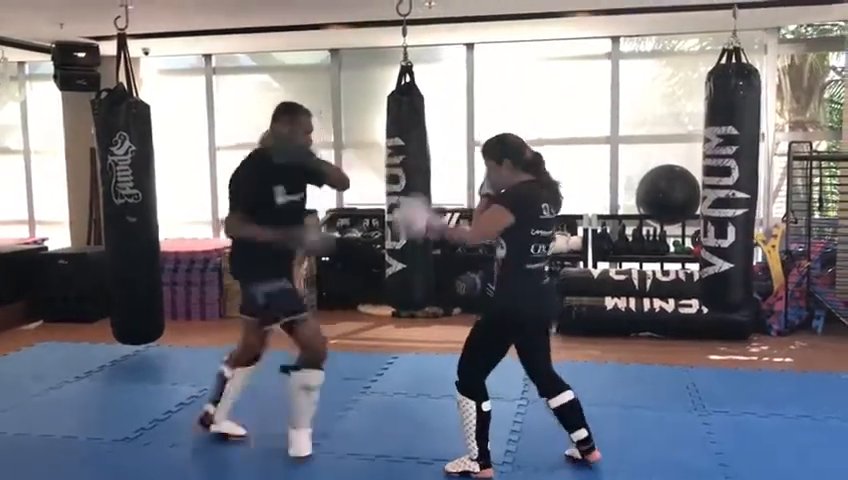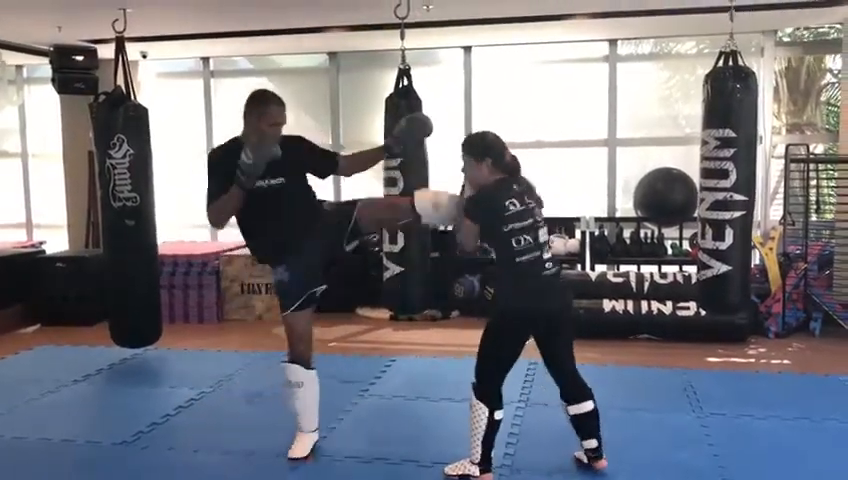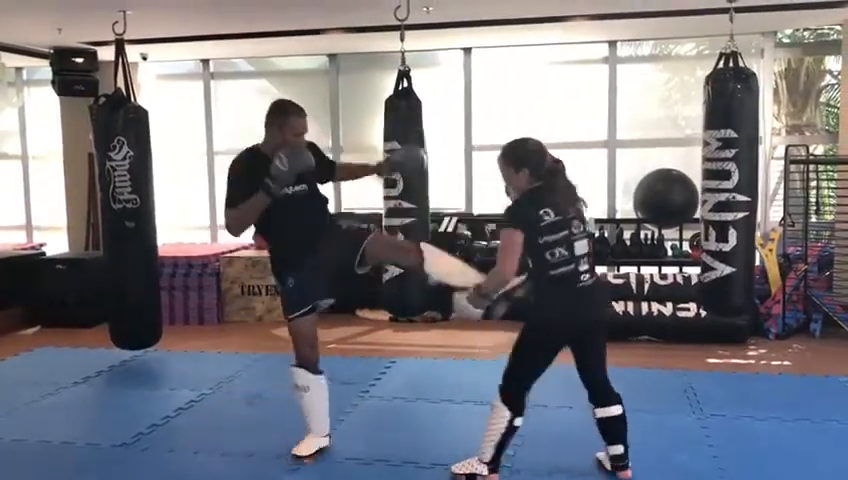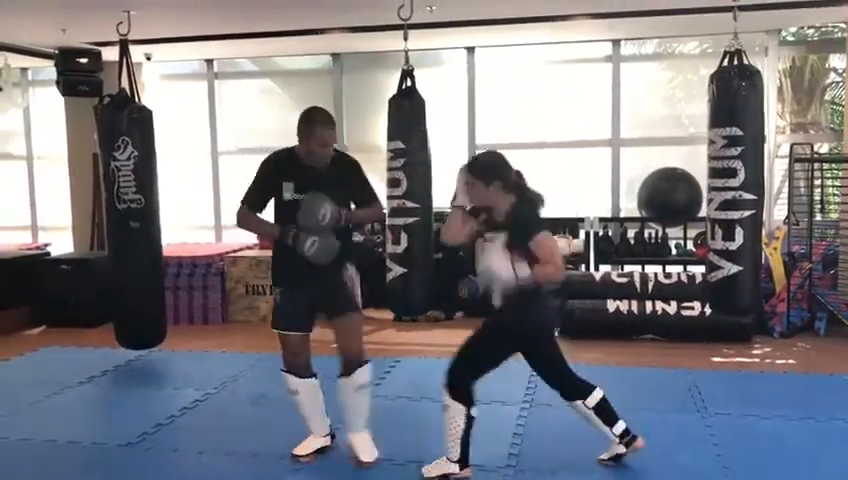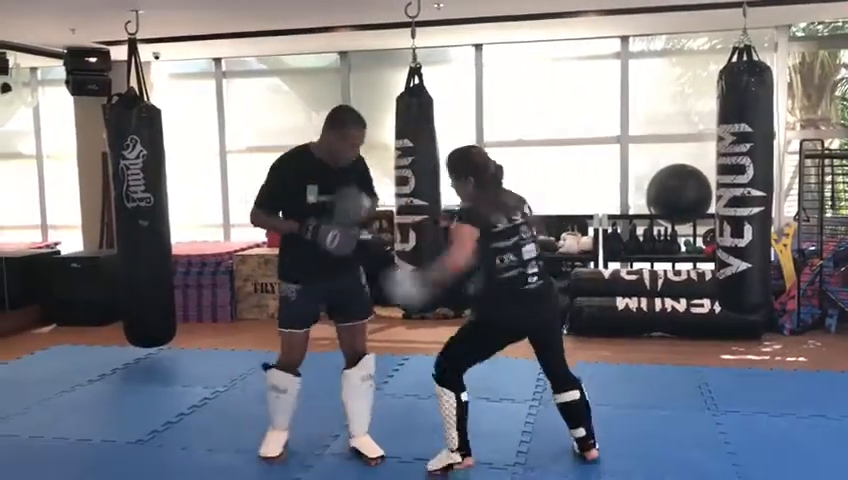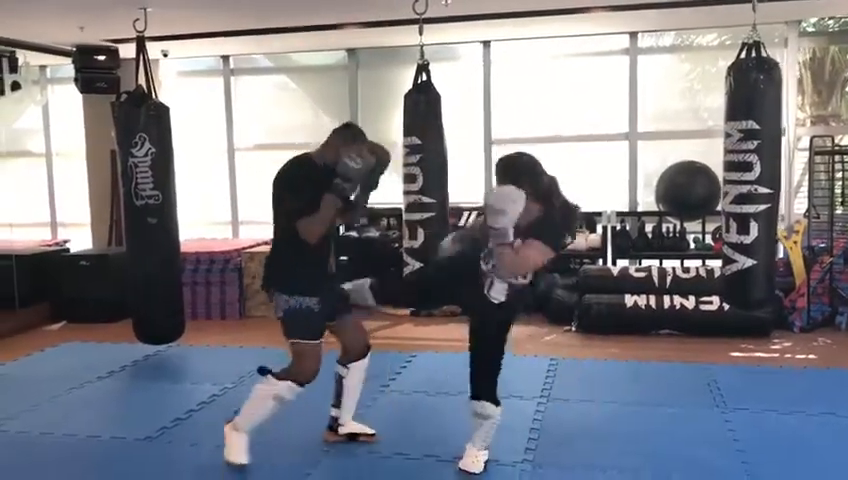
dt=0.4s
person 1, frame 1
left shoulder: (295, 162)
right shoulder: (253, 170)
left elbow: (343, 183)
right elbow: (233, 225)
left wrist: (310, 160)
right wrist: (286, 237)
left hip: (275, 270)
right hip: (261, 272)
left knee: (251, 348)
right knee: (316, 346)
left ankle: (215, 415)
right ankle: (299, 431)
person 1, frame 2
left shoulder: (293, 147)
right shoulder: (224, 158)
left elbow: (344, 165)
right elbow: (216, 220)
left wrist: (391, 148)
right wrist: (244, 180)
left hip: (321, 227)
right hip: (286, 257)
left knee: (389, 207)
right knee: (299, 345)
right ankle: (307, 431)
person 1, frame 3
left shoulder: (307, 151)
right shoulder: (246, 165)
left elbow: (333, 170)
right elbow: (233, 225)
left wrist: (381, 168)
right wrist: (271, 186)
left hip: (331, 238)
right hip: (294, 263)
left knee: (403, 251)
right knee: (305, 352)
right ankle: (318, 433)
person 1, frame 4
left shoulder: (347, 166)
right shoulder: (276, 166)
left elbow: (376, 211)
right elbow: (244, 216)
left wrist: (345, 217)
right wrist: (284, 234)
left hip: (336, 268)
right hip: (291, 275)
left knee: (353, 351)
right knee: (296, 361)
left ankle: (358, 432)
right ankle: (320, 432)
person 1, frame 5
left shoulder: (355, 165)
right shoulder: (290, 165)
left elbow: (368, 202)
right elbow: (258, 216)
left wrist: (363, 211)
right wrist: (306, 230)
left hip: (345, 269)
right hip: (301, 275)
left knee: (357, 350)
right knee: (291, 357)
left ankle: (359, 434)
right ankle: (277, 430)
person 1, frame 6
left shoulder: (325, 174)
right shoulder: (298, 174)
left elbow: (351, 213)
right elbow: (310, 233)
left wrist: (368, 184)
right wrist: (340, 190)
left hip: (318, 277)
right hip: (293, 284)
left knee: (359, 344)
right knee: (305, 368)
left ankle: (340, 423)
right ankle: (236, 429)
person 2, frame 1
left shoulder: (516, 198)
right shoulder: (544, 192)
left elbow: (475, 233)
right elbow: (493, 227)
left wrist: (436, 229)
right wrist: (490, 193)
left hip: (512, 304)
right hip: (540, 301)
left knee: (470, 375)
right knee: (543, 374)
right ankle: (586, 446)
person 2, frame 2
left shoulder: (480, 202)
right shoulder: (524, 190)
left elbow: (467, 245)
left hip: (517, 304)
right hip: (554, 297)
left knee: (487, 382)
right knee: (568, 376)
person 2, frame 3
left shoulder: (521, 210)
right shoulder: (566, 198)
left elbow: (505, 271)
left wrist: (478, 293)
left hip: (555, 311)
right hip: (593, 303)
left knee: (513, 386)
right knee: (598, 382)
person 2, frame 4
left shoulder: (525, 218)
right shoulder: (486, 213)
left elbow: (556, 268)
right elbow: (450, 236)
left wrist: (516, 273)
right wrist: (462, 201)
left hip: (518, 316)
right hip: (533, 315)
left knee: (458, 379)
right knee: (563, 378)
right ankle: (625, 437)
person 2, frame 5
left shoulder: (474, 214)
right shoulder: (515, 202)
left elbow: (455, 261)
left wrist: (419, 280)
left hip: (505, 312)
right hip: (543, 303)
left knee: (447, 370)
right knee: (560, 373)
left ankle: (459, 452)
right ankle: (587, 444)
person 2, frame 6
left shoulder: (554, 229)
right shoulder: (505, 211)
left elbow: (511, 271)
left wrist: (502, 231)
left hip: (496, 306)
right hip: (461, 282)
left knee: (483, 384)
right knee: (409, 288)
left ankle: (479, 447)
